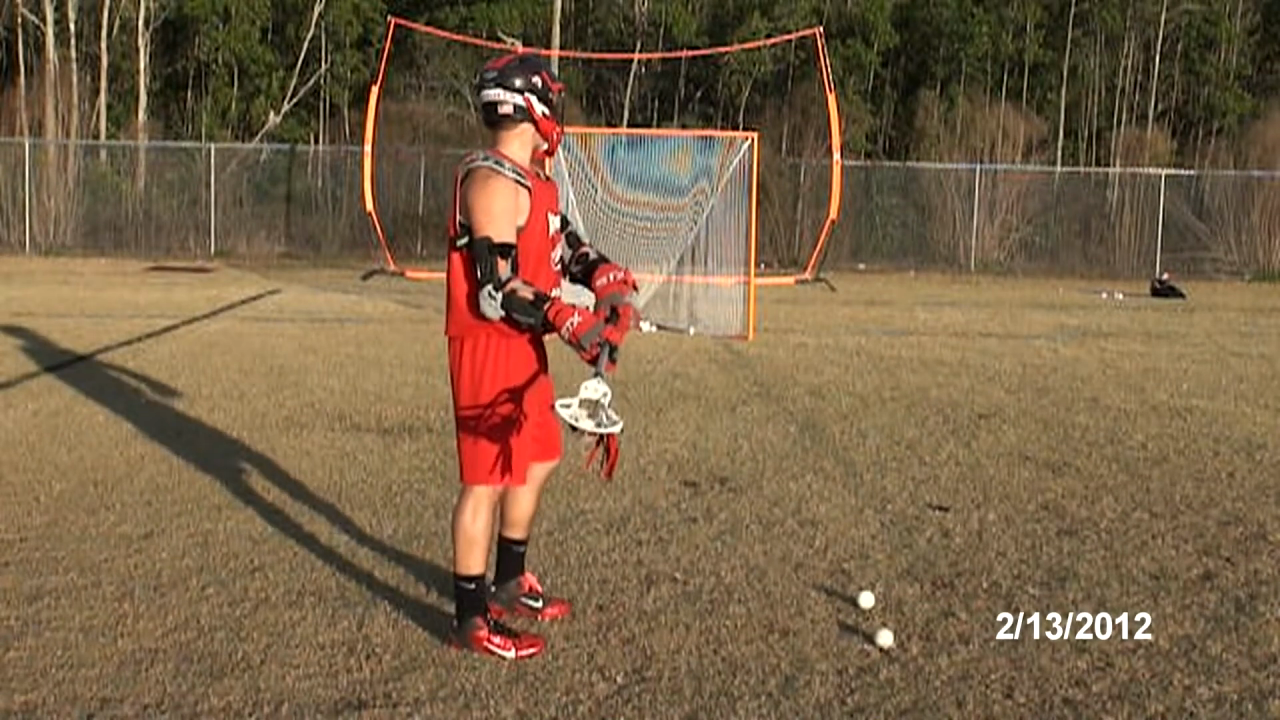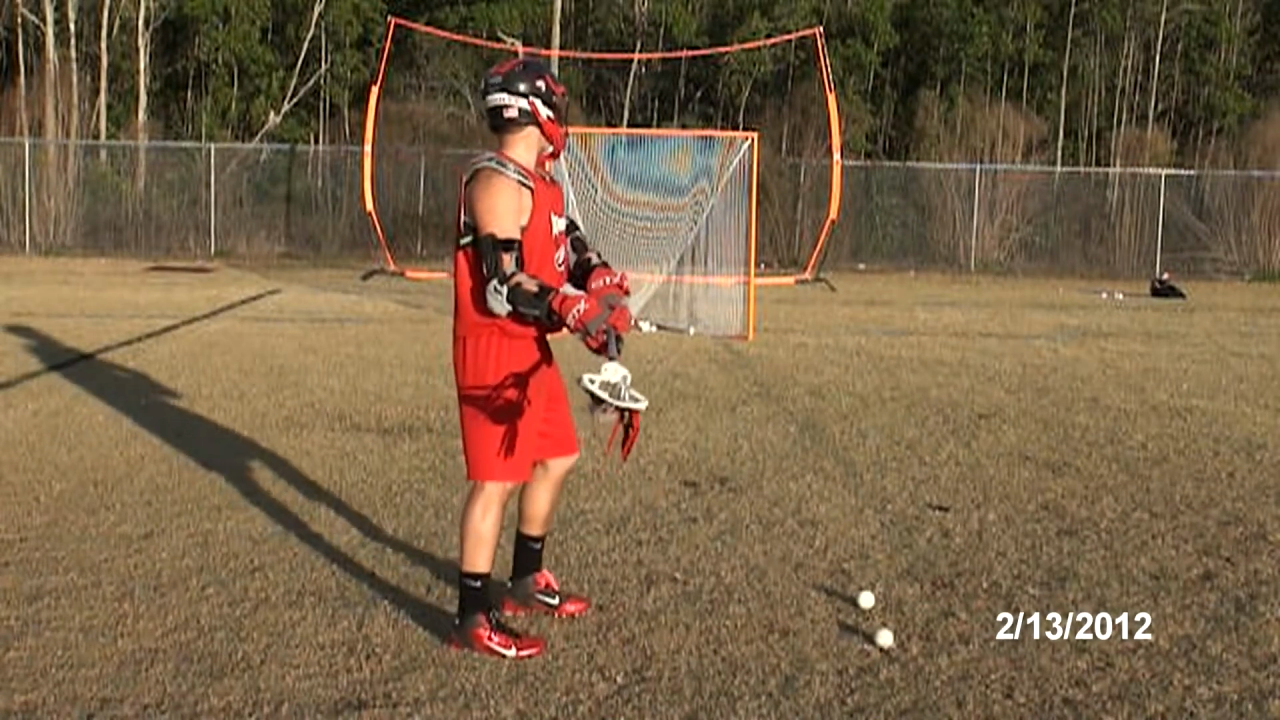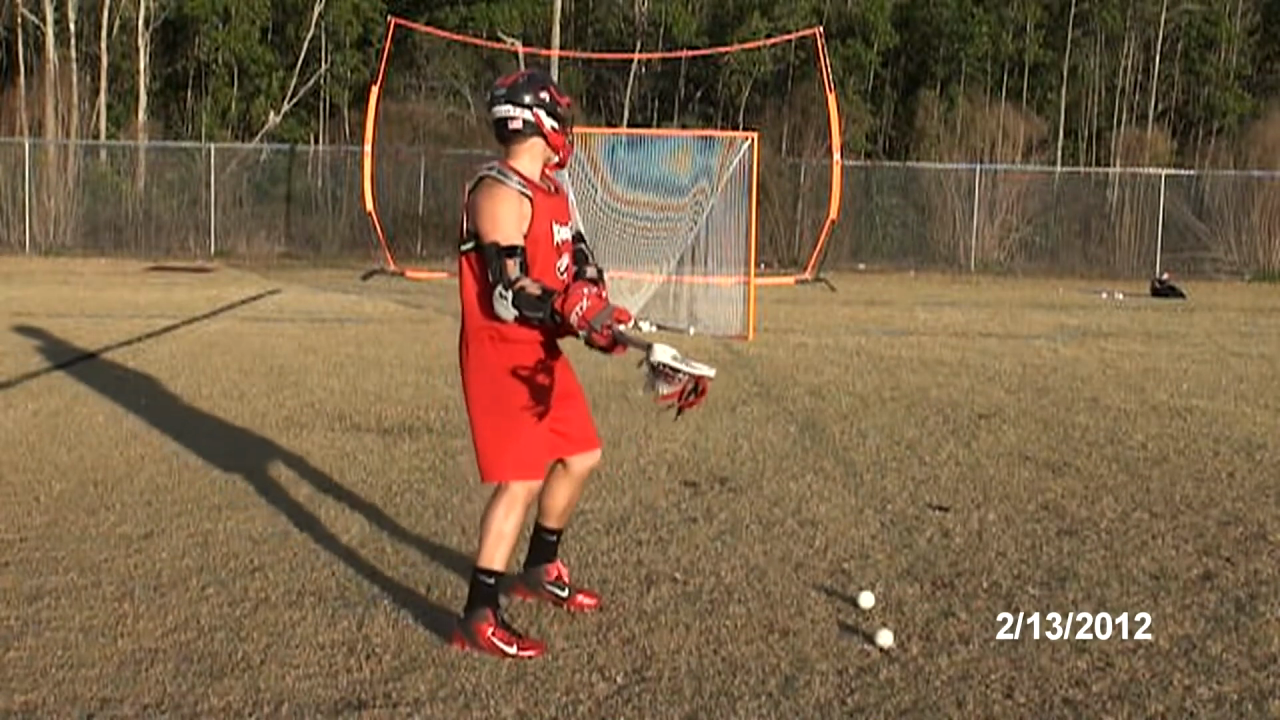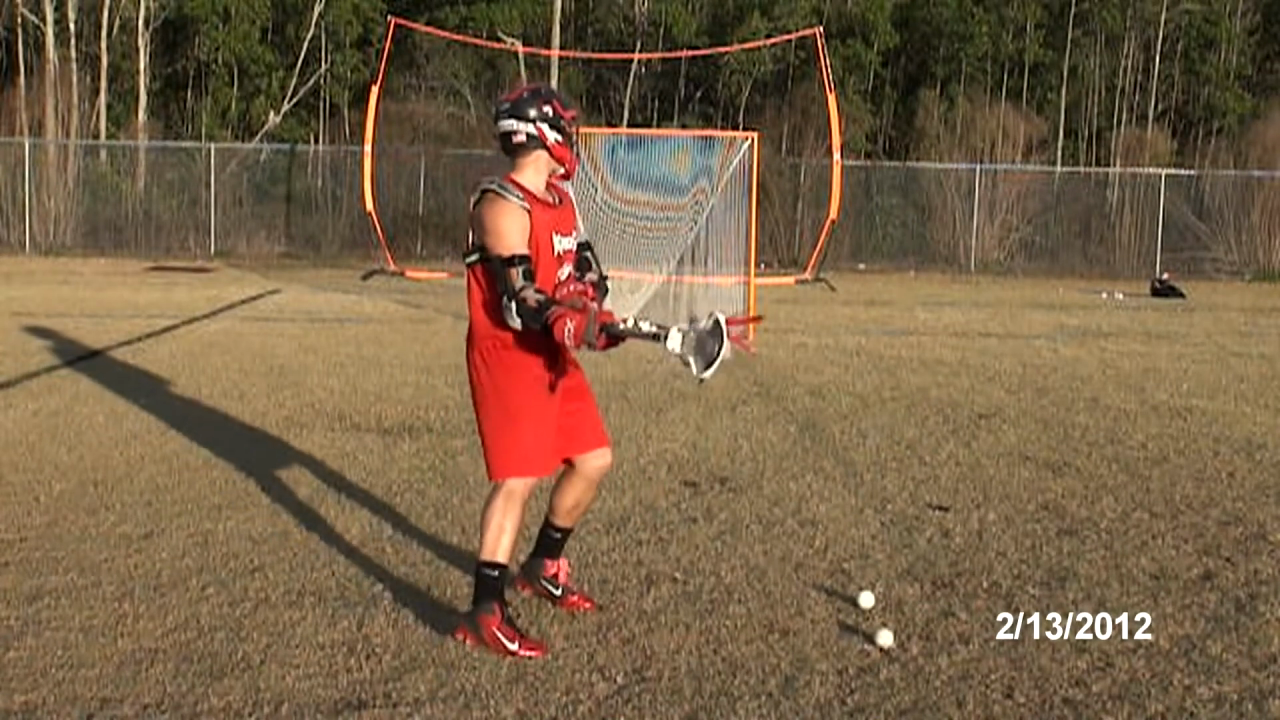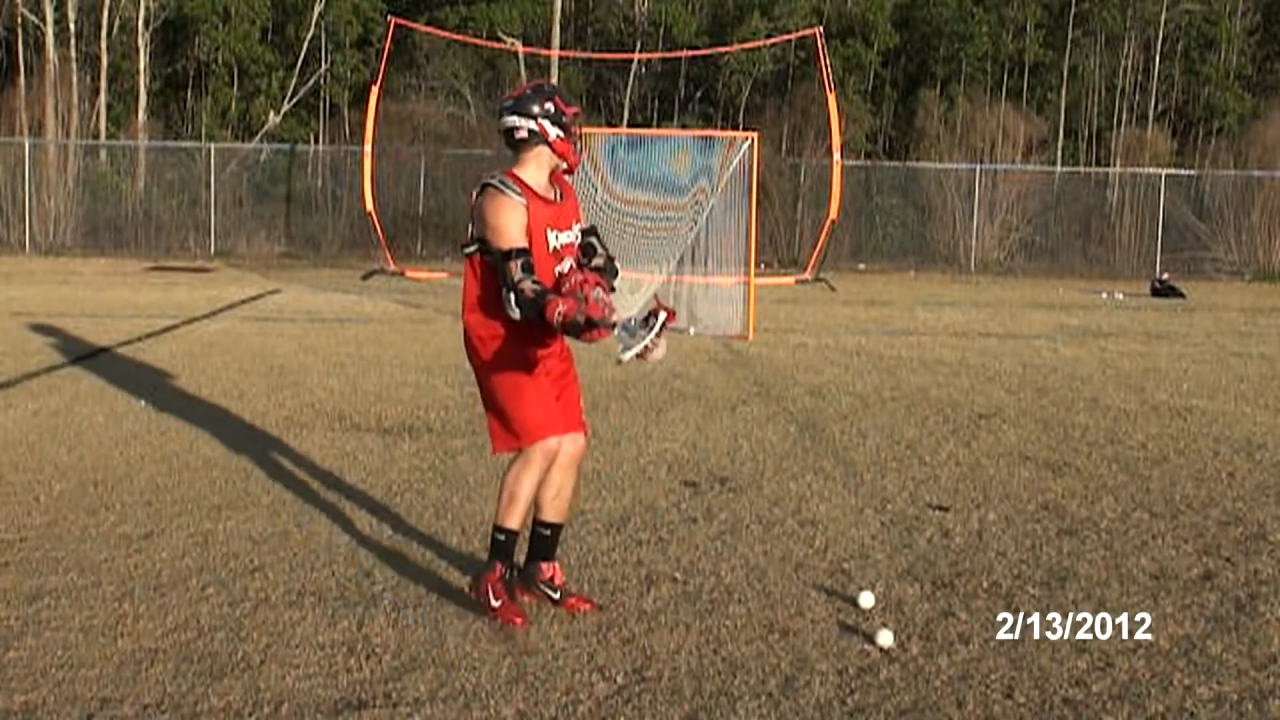
dt=0.5s
person 1, frame 1
left shoulder: (532, 178)
right shoulder: (493, 182)
left elbow: (564, 243)
right elbow: (496, 291)
left wrist: (607, 277)
right wrist: (566, 319)
left hip: (523, 347)
right hip: (488, 348)
left knee: (535, 464)
right knee: (488, 479)
left ankle: (509, 583)
right ankle: (471, 617)
person 1, frame 2
left shoulder: (540, 180)
right shoulder: (497, 183)
left elbow: (570, 244)
right elbow: (502, 286)
left wrist: (603, 281)
right wrist: (570, 309)
left hip: (530, 347)
right hip: (495, 349)
left knee: (555, 460)
right knee: (497, 478)
left ankle: (526, 581)
right ankle: (474, 617)
person 1, frame 3
left shoulder: (551, 190)
right shoulder: (499, 193)
left elbow: (578, 257)
right elbow: (509, 292)
left wrist: (591, 295)
right wrist: (570, 308)
left hip: (540, 350)
right hip: (500, 353)
left knee: (579, 457)
right knee: (520, 480)
left ankle: (540, 571)
right ankle: (479, 617)
person 1, frame 4
left shoulder: (560, 200)
right shoulder: (502, 206)
left elbow: (587, 267)
right elbow: (517, 301)
left wrist: (584, 295)
right wrist: (560, 322)
left hip: (550, 355)
right hip: (508, 356)
left knee: (594, 459)
right knee: (518, 477)
left ankle: (544, 566)
right ankle: (486, 611)
person 1, frame 5
left shoulder: (564, 193)
right shoulder: (502, 201)
left elbow: (597, 257)
right elbow: (517, 292)
left wrist: (592, 282)
right wrist: (561, 312)
left hip: (547, 340)
right hip: (501, 341)
left knee: (571, 447)
right knee: (545, 443)
left ankle: (540, 570)
right ankle: (496, 569)
